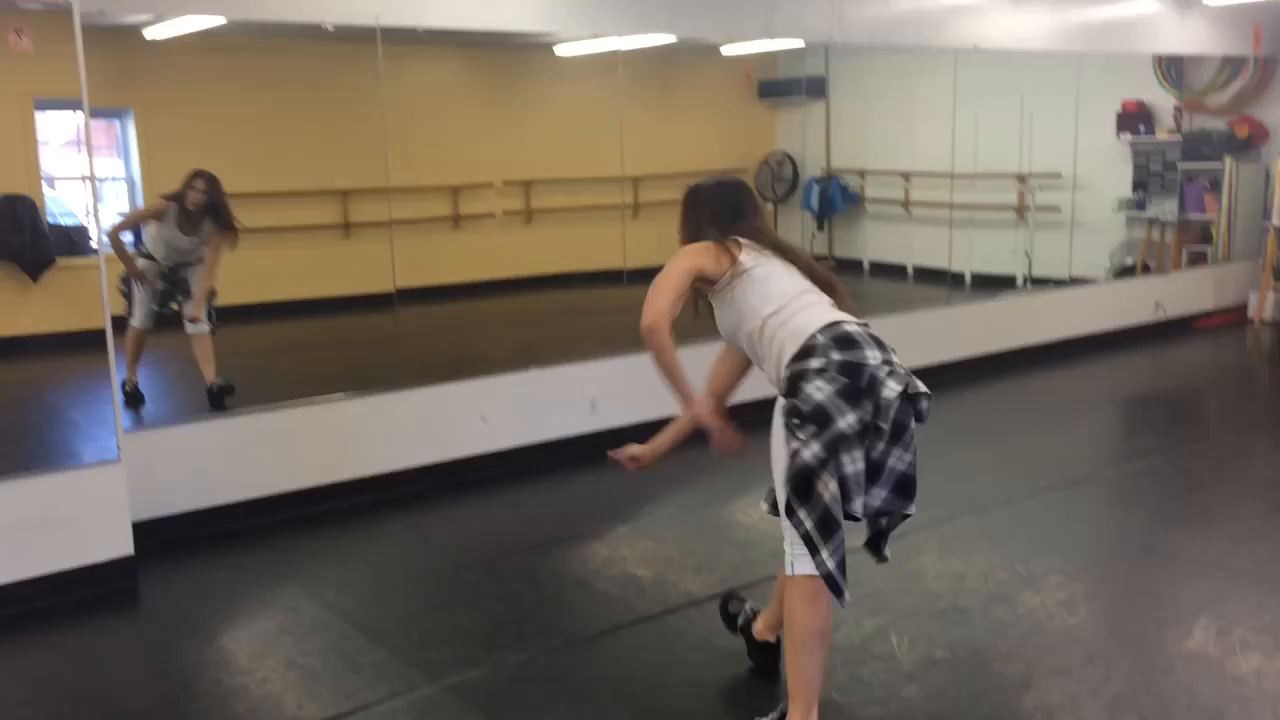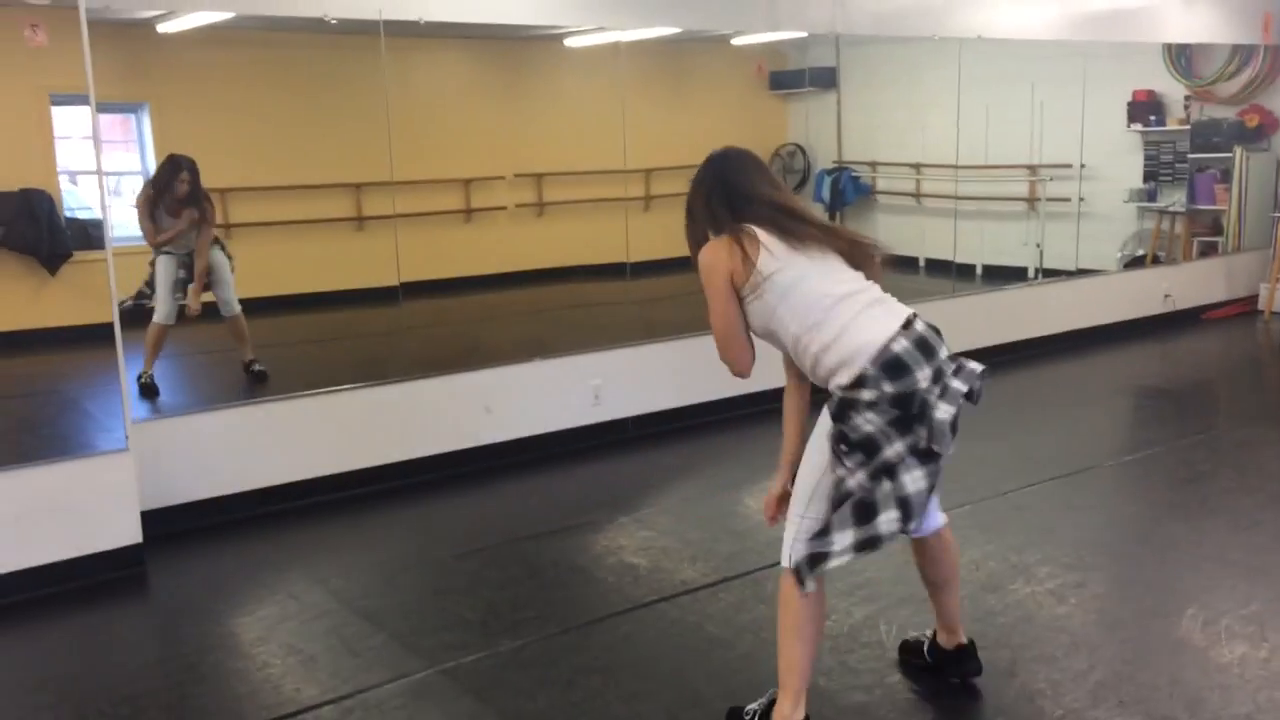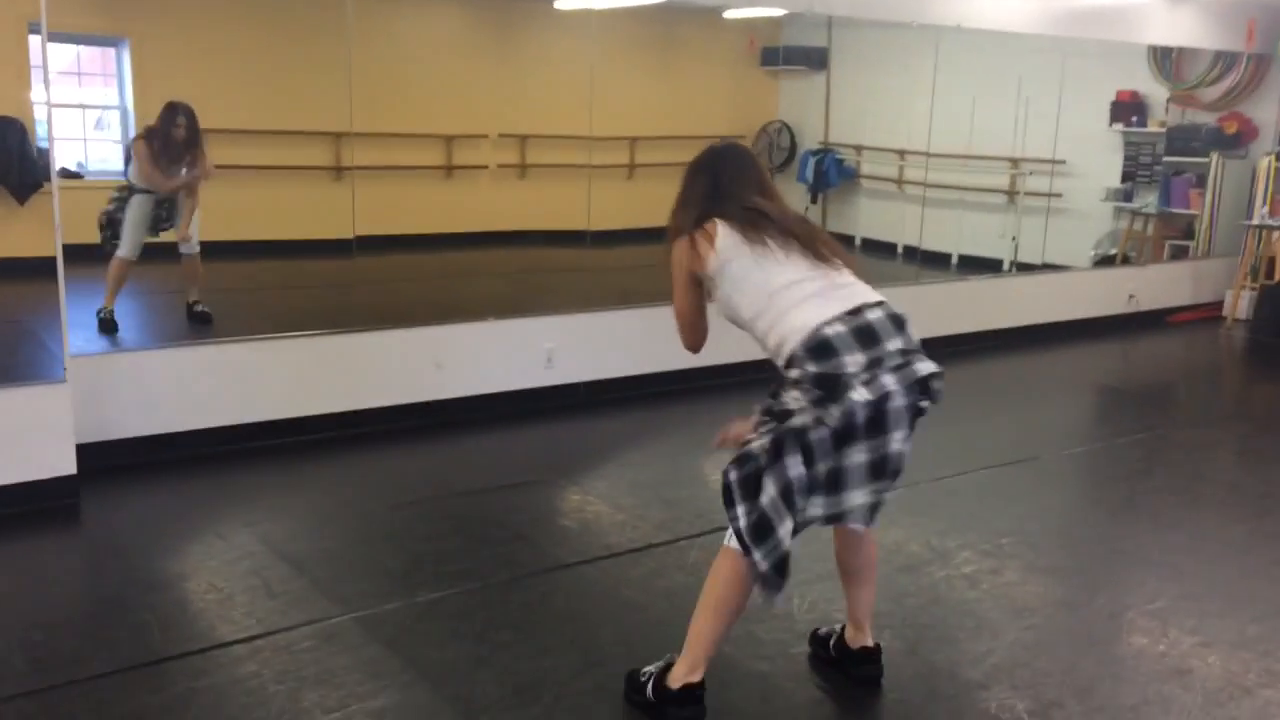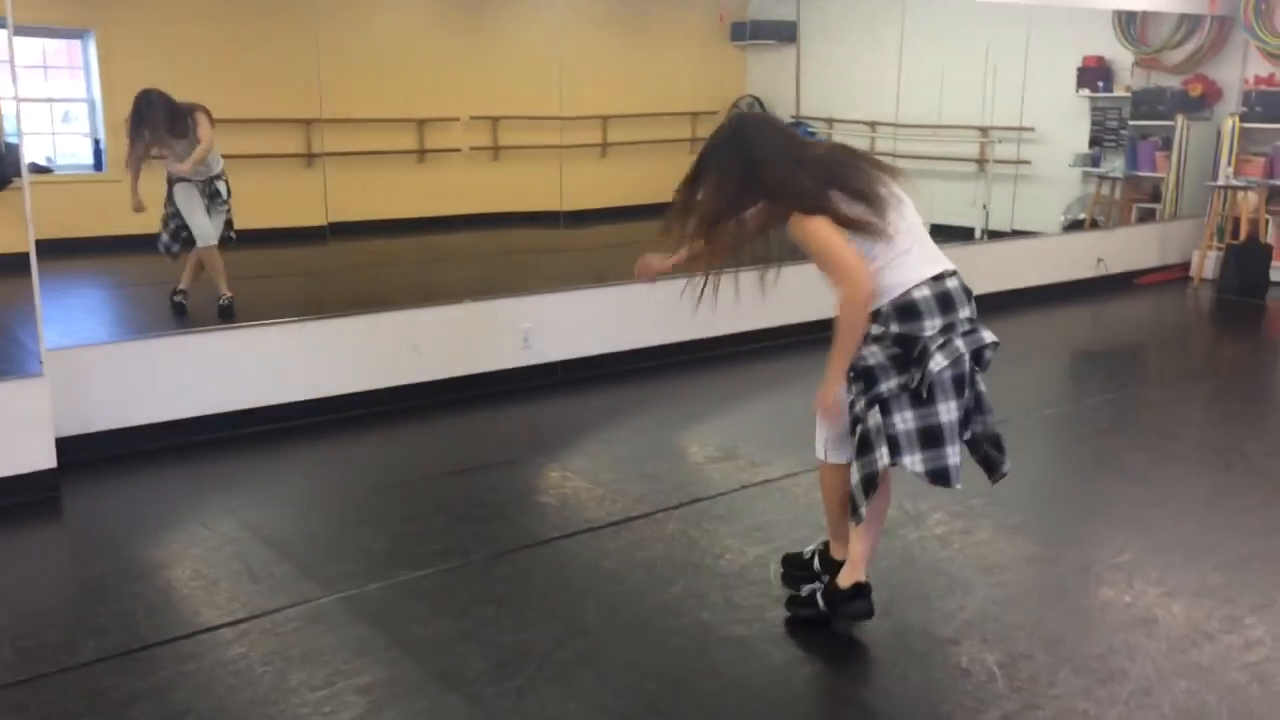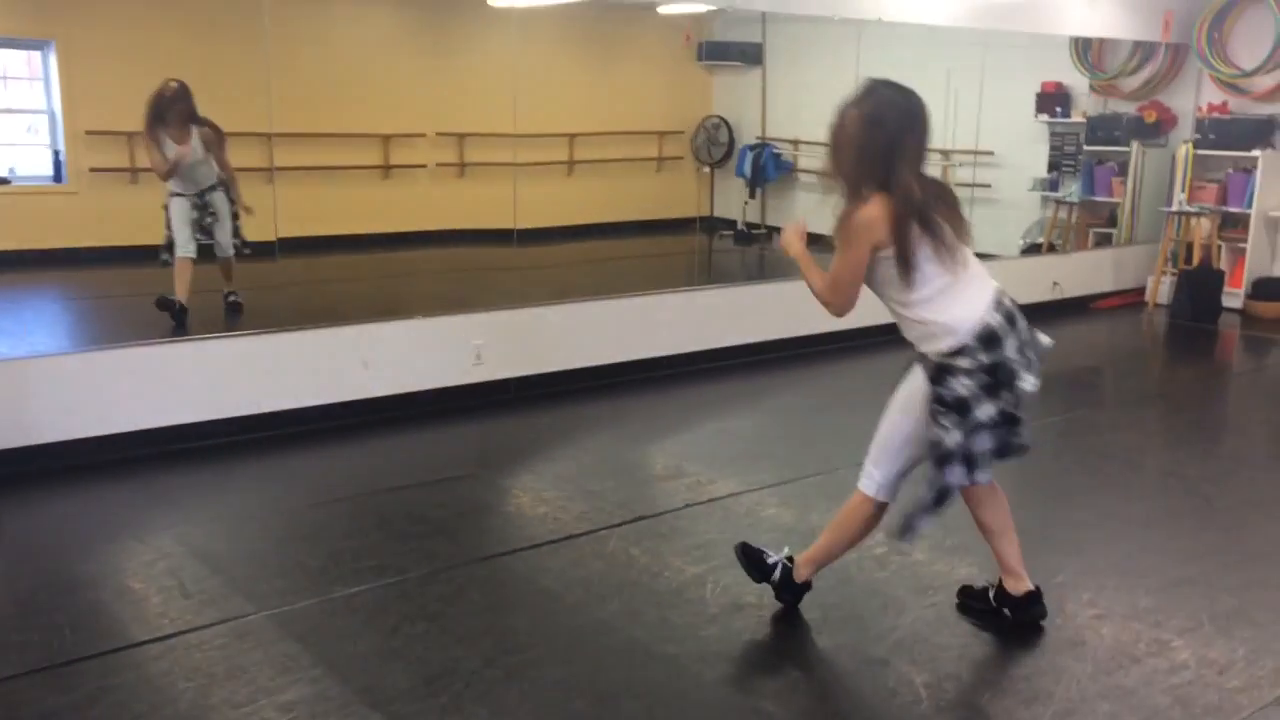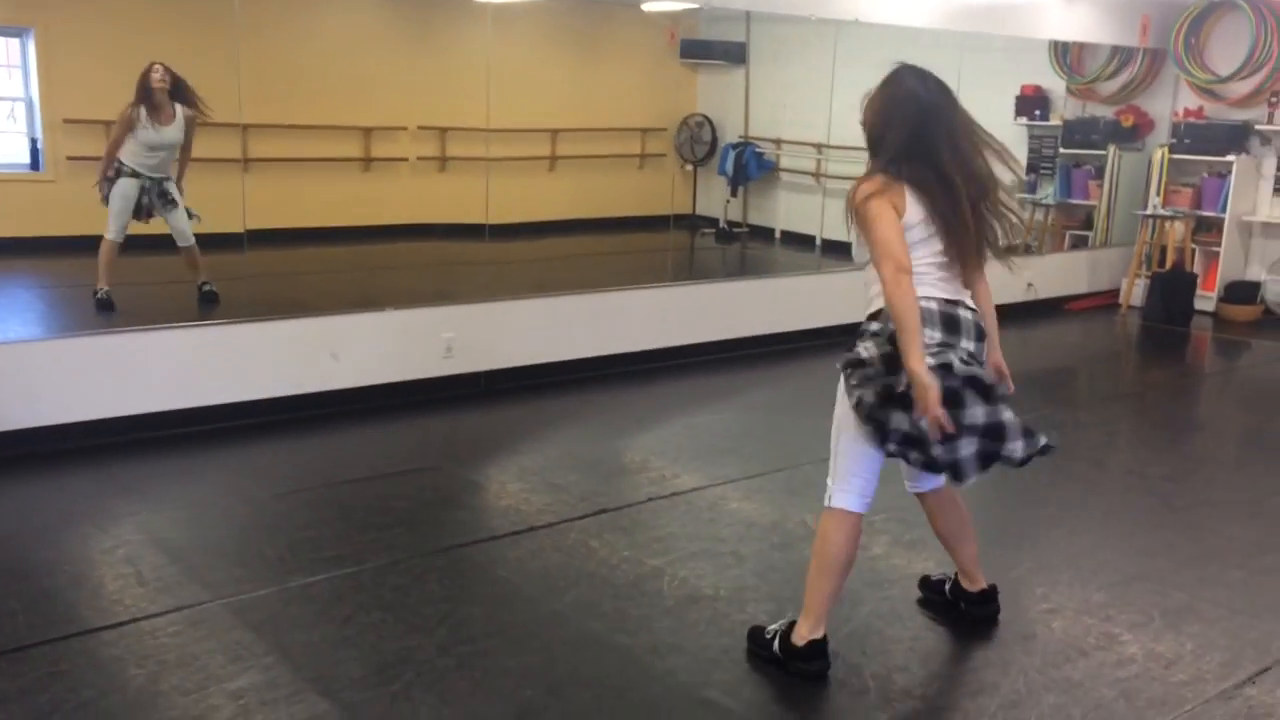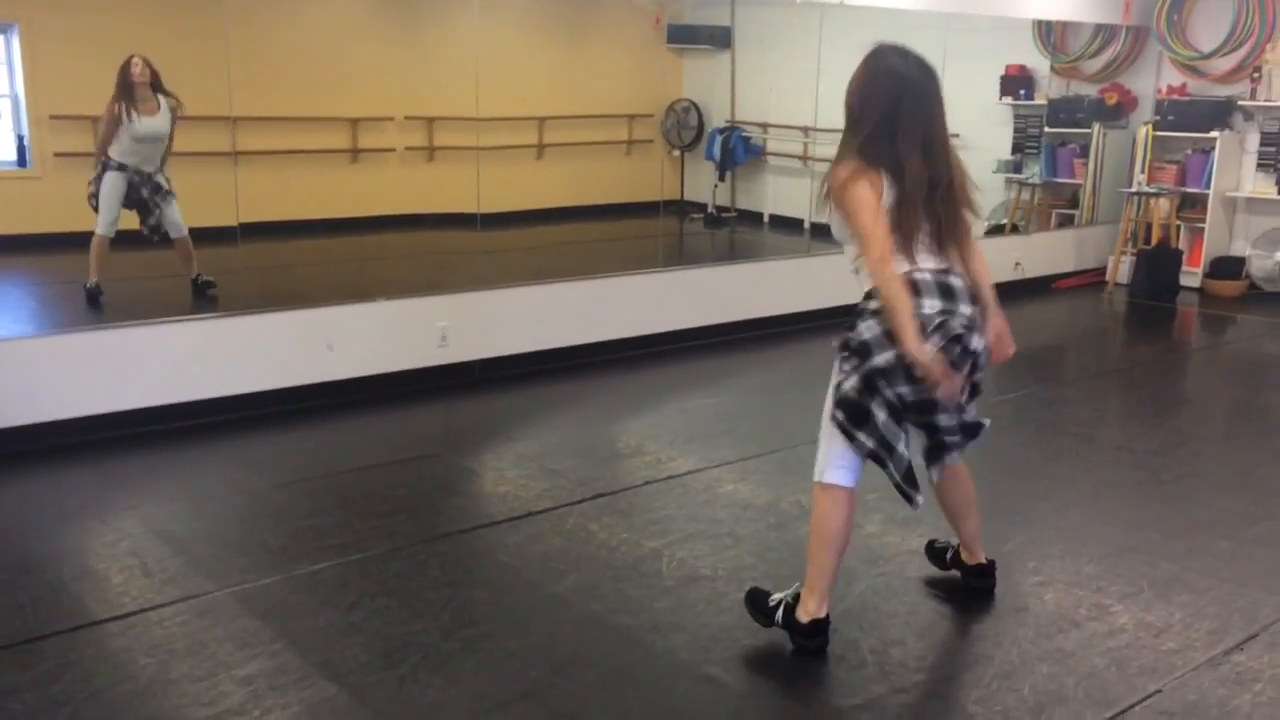
dt=0.5s
person 1, frame 1
left shoulder: (701, 255)
right shoulder: (766, 263)
left elbow: (653, 323)
right elbow: (722, 381)
left wrist: (695, 406)
right wrist: (655, 450)
left hip: (833, 374)
right hip: (875, 375)
left knee: (807, 541)
right knee: (810, 526)
right ankle: (767, 631)
person 1, frame 2
left shoulder: (720, 253)
right shoulder: (805, 239)
left elbow: (740, 363)
right wrist: (787, 473)
left hip: (873, 385)
right hip: (923, 353)
left knee: (804, 546)
right knee: (917, 508)
right ankle: (953, 645)
person 1, frame 3
left shoulder: (696, 247)
right shoulder: (792, 229)
left elbow: (693, 336)
right wrist: (764, 422)
left hip: (827, 367)
right hip: (893, 345)
left knee: (751, 515)
right knee: (849, 500)
right ankle: (859, 643)
person 1, frame 4
left shoulder: (806, 218)
right shoulder: (842, 166)
left elbow: (861, 285)
right elbow: (751, 225)
left wrist: (837, 376)
right wrist: (674, 260)
left hip: (898, 321)
right hip: (950, 302)
left knee: (837, 442)
right knee: (868, 450)
left ankle: (837, 560)
right ankle: (849, 580)
person 1, frame 5
left shoulder: (868, 214)
right shoulder: (923, 192)
left elbow: (838, 301)
left wrist: (797, 251)
left hip: (960, 360)
right hip: (1002, 331)
left knee: (879, 477)
right knee: (964, 466)
left ankle: (796, 572)
right ankle: (1019, 592)
person 1, frame 6
left shoulder: (877, 190)
right shoulder: (955, 186)
left elbow: (896, 277)
right elbow: (975, 271)
left wrist: (916, 373)
right wrist: (993, 350)
left hip: (904, 337)
right hip: (962, 337)
left knee: (848, 492)
right knee: (930, 473)
left ankle: (807, 637)
right ankle: (974, 588)
person 1, frame 7
left shoulder: (853, 173)
right shoulder: (937, 163)
left elbow: (881, 256)
right elbow: (964, 244)
left wrist: (910, 343)
right wrist: (992, 315)
left hip: (895, 318)
right hip: (955, 312)
left knee: (836, 466)
right knee: (945, 444)
left ankle: (809, 613)
right ankle: (974, 559)
person 2, frame 1
left shoulder: (212, 226)
right shoulder: (165, 209)
left elbow: (208, 271)
right elbow: (114, 232)
left wrist: (198, 305)
right wrist: (130, 266)
left hip: (188, 266)
right hip: (151, 260)
left knee: (198, 321)
right knee: (141, 320)
left ankle: (212, 384)
right ankle: (130, 380)
person 2, frame 2
left shoulder: (201, 205)
right shoulder: (148, 199)
left elbow: (202, 252)
right elbow: (153, 241)
left wrist: (196, 293)
right wrist: (182, 226)
left hip: (204, 250)
right hip: (170, 254)
left knee: (230, 304)
right knee: (164, 313)
left ankle: (250, 360)
right ankle: (146, 372)
person 2, frame 3
left shoulder: (194, 148)
right shoulder: (144, 145)
left elbow: (191, 191)
right elbow: (161, 186)
left wrist: (185, 226)
right wrist: (195, 176)
left hip: (177, 190)
right hip: (142, 191)
left knee: (190, 242)
right knee: (129, 248)
left ankle: (194, 302)
right ankle: (107, 308)
person 2, frame 4
left shoulder: (195, 115)
right shoulder: (153, 133)
left elbow: (207, 145)
right elbow: (135, 160)
left wrist: (187, 165)
right wrist: (135, 195)
left hip: (214, 180)
right hip: (184, 184)
left knee: (208, 239)
right knee: (205, 237)
left ankle: (181, 290)
right ankle: (225, 295)
person 2, frame 5
left shoulder: (202, 131)
right shoulder: (153, 132)
left elbow: (224, 166)
right elbow: (161, 172)
left wrist: (239, 200)
right wrist: (176, 161)
left hip: (212, 191)
right hip: (180, 195)
left knee: (224, 246)
right knee: (184, 247)
left ankle: (229, 291)
right ankle: (179, 302)
person 2, frame 6
left shoulder: (186, 114)
right shoulder: (134, 113)
left elbow: (185, 152)
right elbow: (113, 145)
left wrist: (179, 183)
right wrist: (103, 176)
left hip: (163, 179)
right hip: (130, 174)
left knee: (184, 235)
right knee: (115, 231)
left ankle: (203, 283)
right ankle: (102, 289)
person 2, frame 7
left shoulder: (170, 105)
right shoulder: (119, 108)
right elbow: (102, 142)
left wrist: (160, 168)
right wrist: (96, 179)
left hip: (151, 173)
right hip: (119, 170)
left knee: (177, 225)
right knee: (106, 224)
left ankle: (196, 278)
right ankle: (92, 283)
